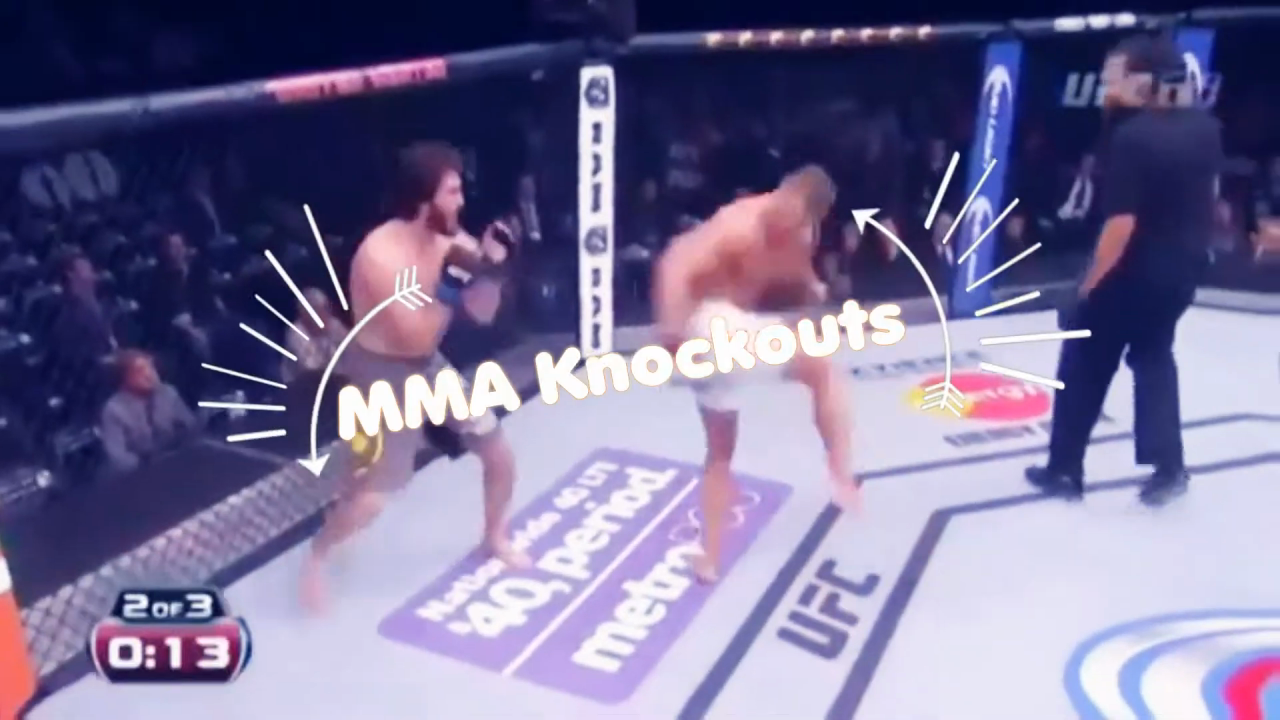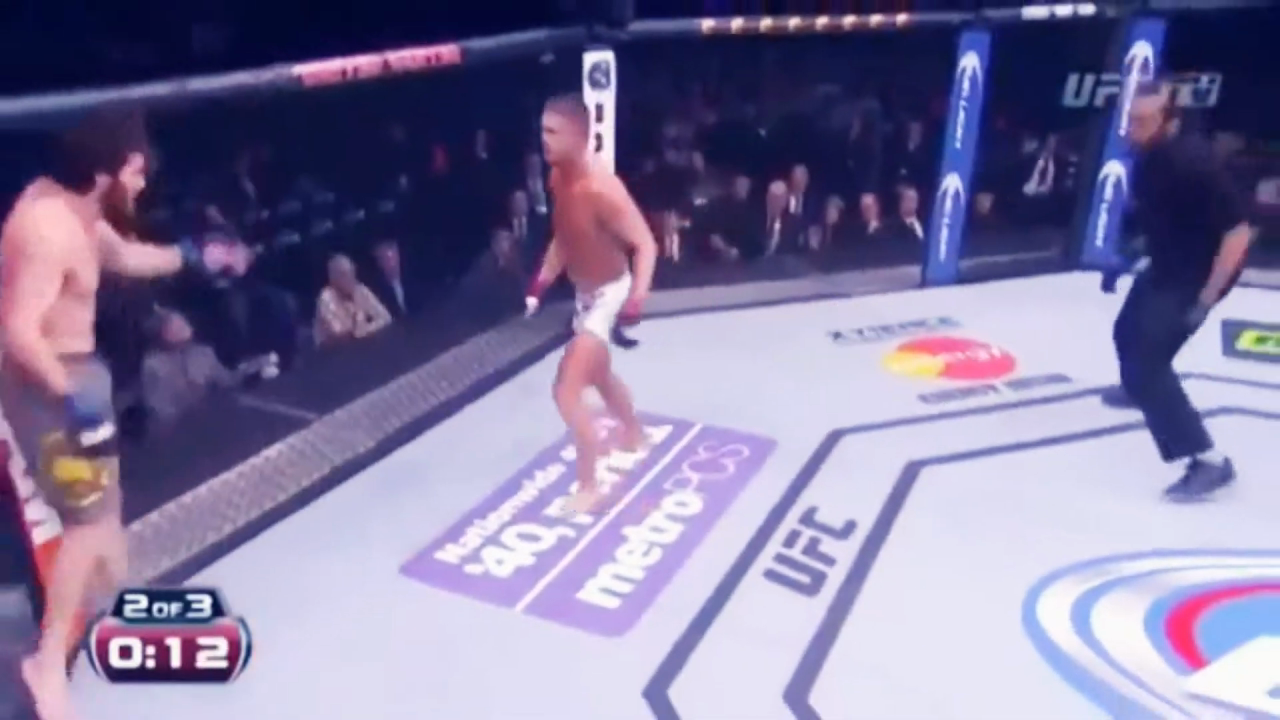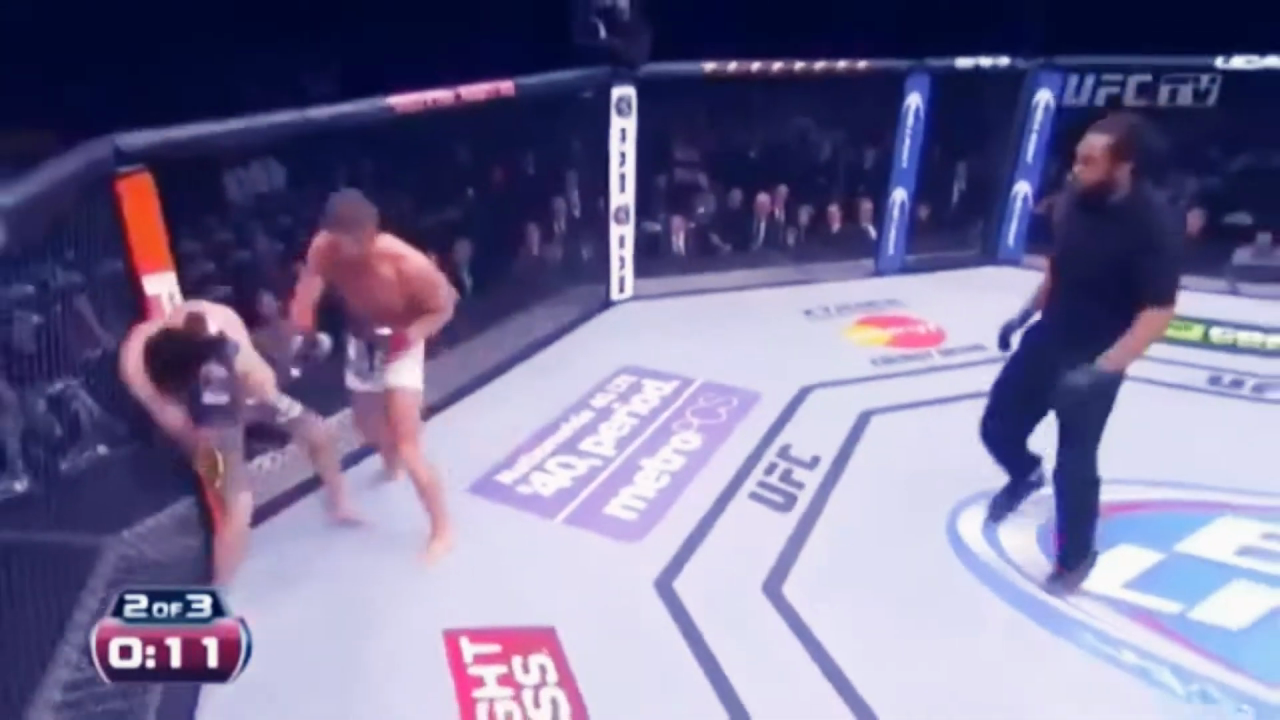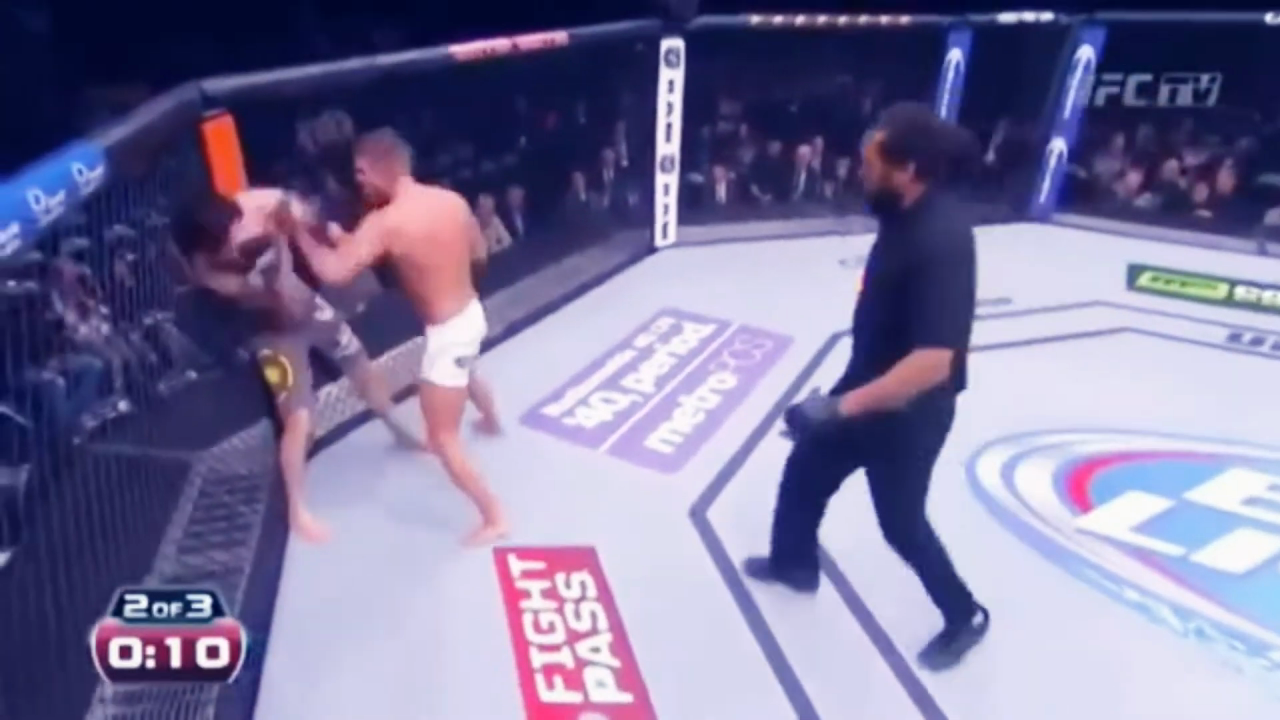
dt=1s
person 1, frame 1
left shoulder: (1131, 140)
right shoulder: (1203, 121)
left elbow: (1121, 226)
right elbow: (1207, 190)
left wrist: (1084, 293)
left hip: (1134, 271)
right hip: (1184, 266)
left knee: (1083, 367)
right knee: (1153, 358)
left ankle: (1064, 470)
right ankle: (1167, 466)
person 1, frame 2
left shoulder: (1196, 164)
right shoulder: (1148, 160)
left elbow: (1239, 233)
left wrist: (1206, 298)
left hip: (1193, 278)
right hip: (1164, 270)
left knee: (1147, 360)
right knee: (1130, 329)
left ankle: (1207, 460)
right ankle: (1136, 388)
person 1, frame 3
left shoulder: (1153, 224)
right shoulder: (1077, 202)
left elbow: (1156, 315)
left wrist: (1102, 370)
right wrist: (1025, 315)
left hip: (1093, 362)
right hip: (1048, 339)
left knee: (1074, 460)
right knee: (997, 426)
left ankle: (1075, 557)
right ankle: (1026, 471)
person 1, frame 4
left shoulder: (938, 241)
right shoulder: (912, 218)
left elbow: (932, 362)
left wrist: (837, 407)
left hip: (906, 410)
right hip: (870, 385)
left knee: (902, 521)
right knee: (804, 470)
left ankle: (964, 615)
right ankle: (794, 562)
person 2, frame 1
left shoulder: (453, 240)
right shoulder: (381, 258)
left elbow: (483, 313)
right elbow: (416, 338)
left wrist: (492, 266)
right wrist: (451, 285)
left hip: (428, 367)
right hip: (380, 375)
left knee: (500, 453)
right knee: (369, 495)
left ankle: (495, 537)
right ankle: (318, 556)
person 2, frame 2
left shoulder: (81, 209)
left elbow: (126, 255)
left wrist: (195, 256)
right wrist: (75, 403)
left hip: (73, 372)
left knee: (104, 506)
right knee: (91, 522)
person 2, frame 3
left shoulder: (218, 319)
right shoulder: (136, 364)
left elbow: (267, 391)
right elbow: (193, 435)
left wrist: (232, 361)
right wrist: (205, 411)
left hip: (240, 392)
right hip: (210, 418)
left knee: (318, 434)
right knee: (238, 508)
left ankle: (338, 504)
person 2, frame 4
left shoulder: (268, 202)
right shoulder: (206, 268)
right elbow: (288, 307)
right wrist: (267, 274)
left hip: (309, 304)
right hip: (275, 328)
left knee: (360, 365)
right knee: (299, 419)
left ankle: (398, 432)
right ankle: (298, 511)
person 3, frame 1
left shoulder: (799, 236)
right shoulder: (739, 223)
left elbow: (801, 275)
right elbow: (675, 265)
left wrist: (818, 292)
right wrist: (673, 329)
right hip: (721, 329)
left knee: (719, 451)
right knee: (825, 368)
left ankle: (710, 556)
right ankle: (841, 478)
person 3, frame 2
left shoulder: (601, 188)
right shoulder: (557, 176)
left elbow: (646, 245)
left wrist: (636, 302)
right wrist: (541, 282)
left hip: (608, 296)
right hip: (586, 293)
left knee: (566, 387)
right knee: (597, 374)
left ankle: (589, 483)
right ankle: (633, 435)
person 3, frame 3
left shoulder: (409, 265)
right shoulder: (325, 250)
left elbow: (443, 307)
right elbow: (303, 305)
left wrist: (401, 339)
left hip: (396, 352)
right hip: (360, 345)
left knee: (406, 448)
right knee: (370, 427)
left ankle: (442, 529)
right ankle: (390, 462)
person 3, frame 4
left shoulder: (387, 221)
right shoulder: (452, 201)
left elbow: (334, 270)
right elbow: (476, 249)
left wrist: (302, 238)
left hip: (447, 334)
right hip: (471, 315)
left knee: (442, 441)
right knee: (465, 376)
left ankle: (494, 519)
right ankle: (492, 421)
